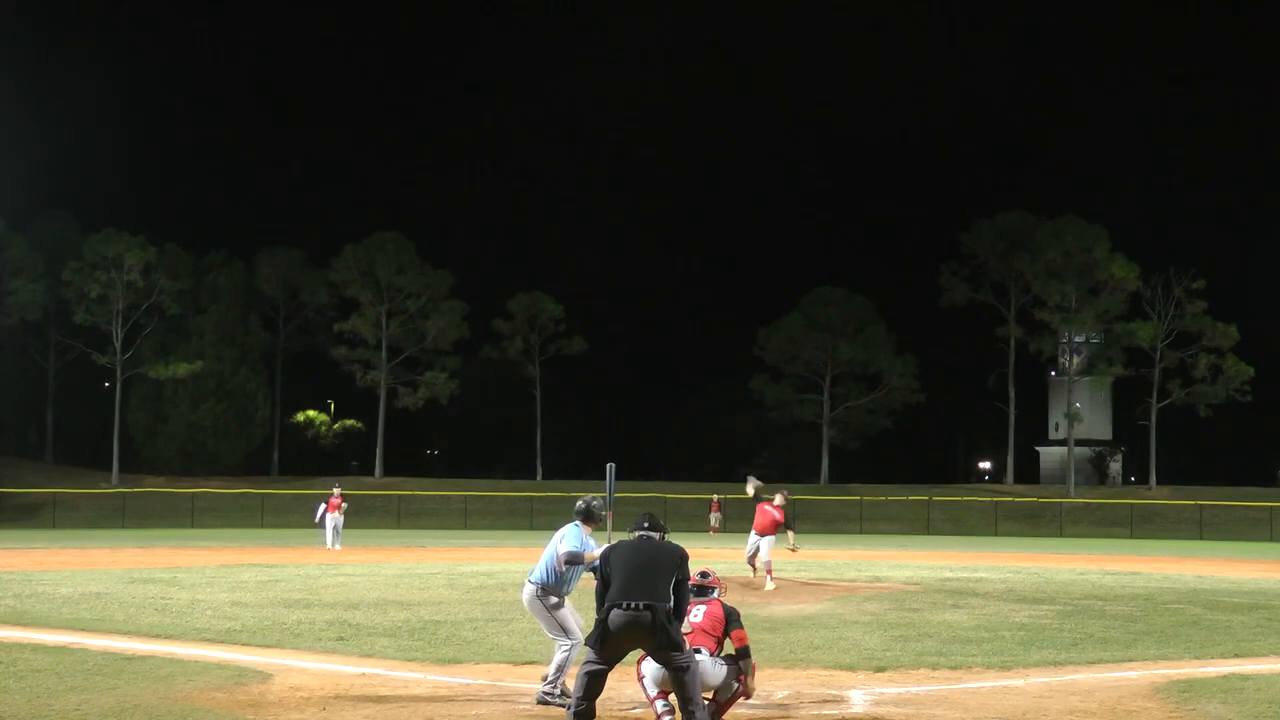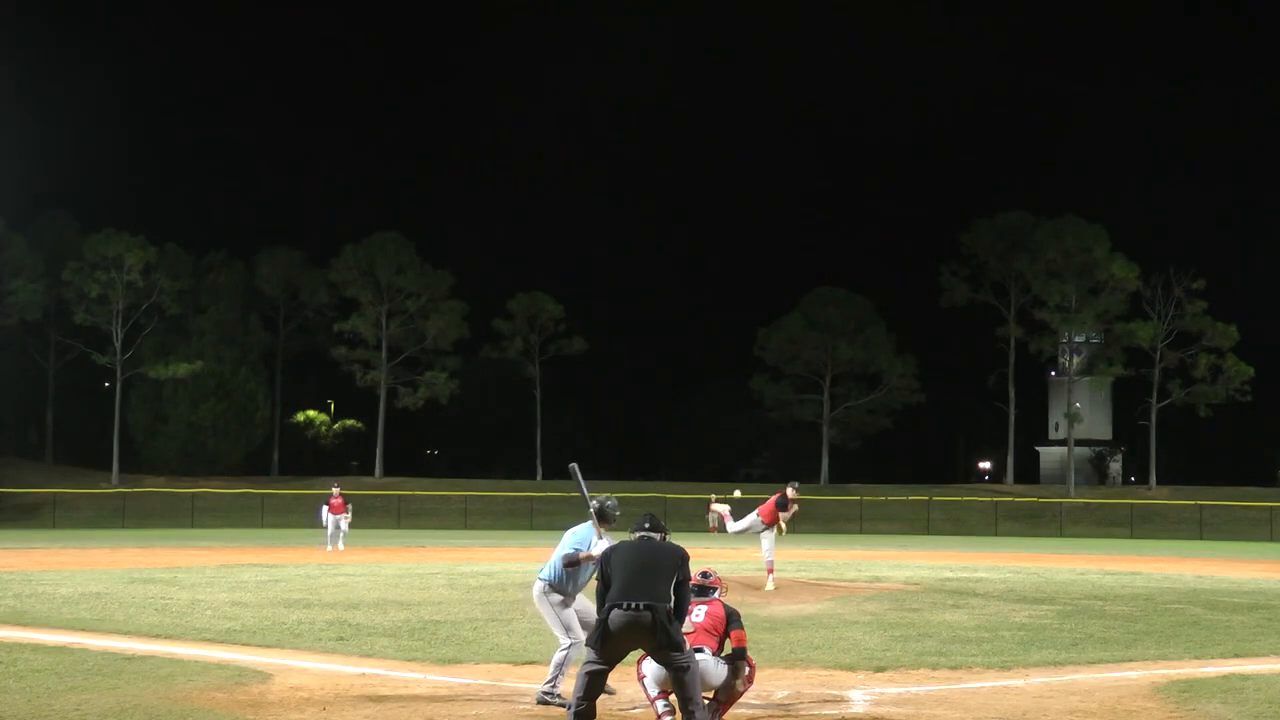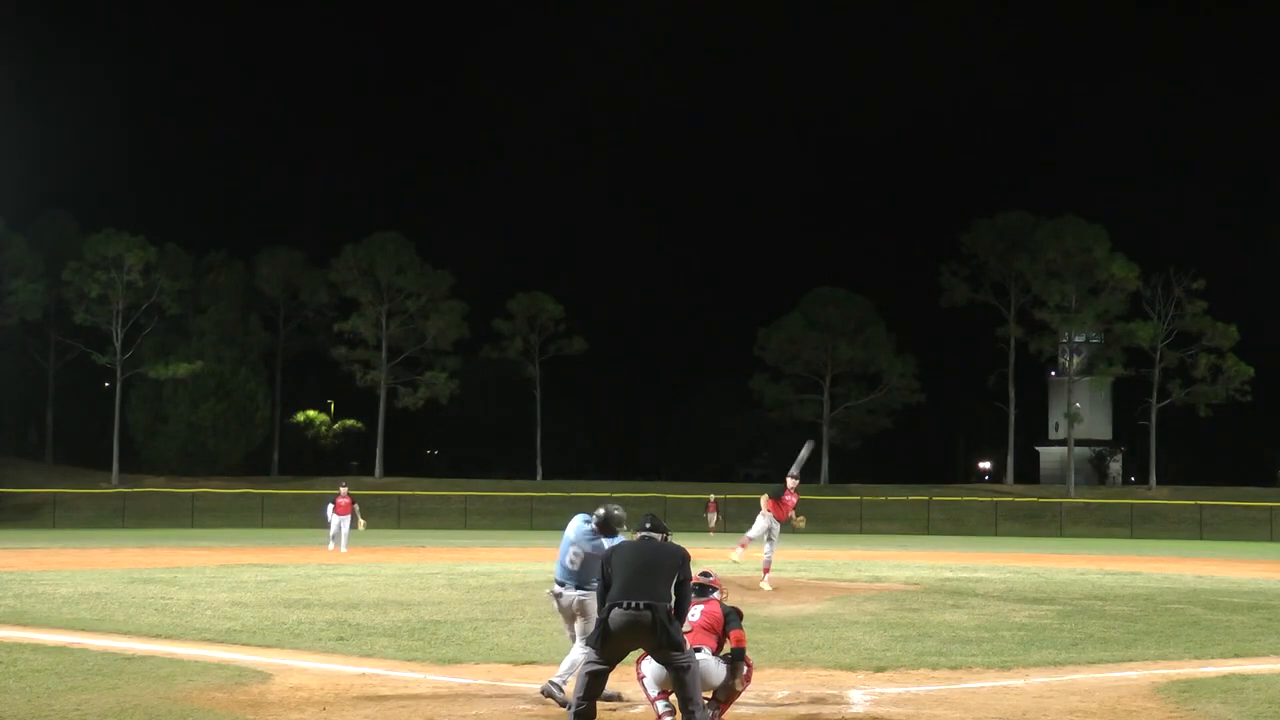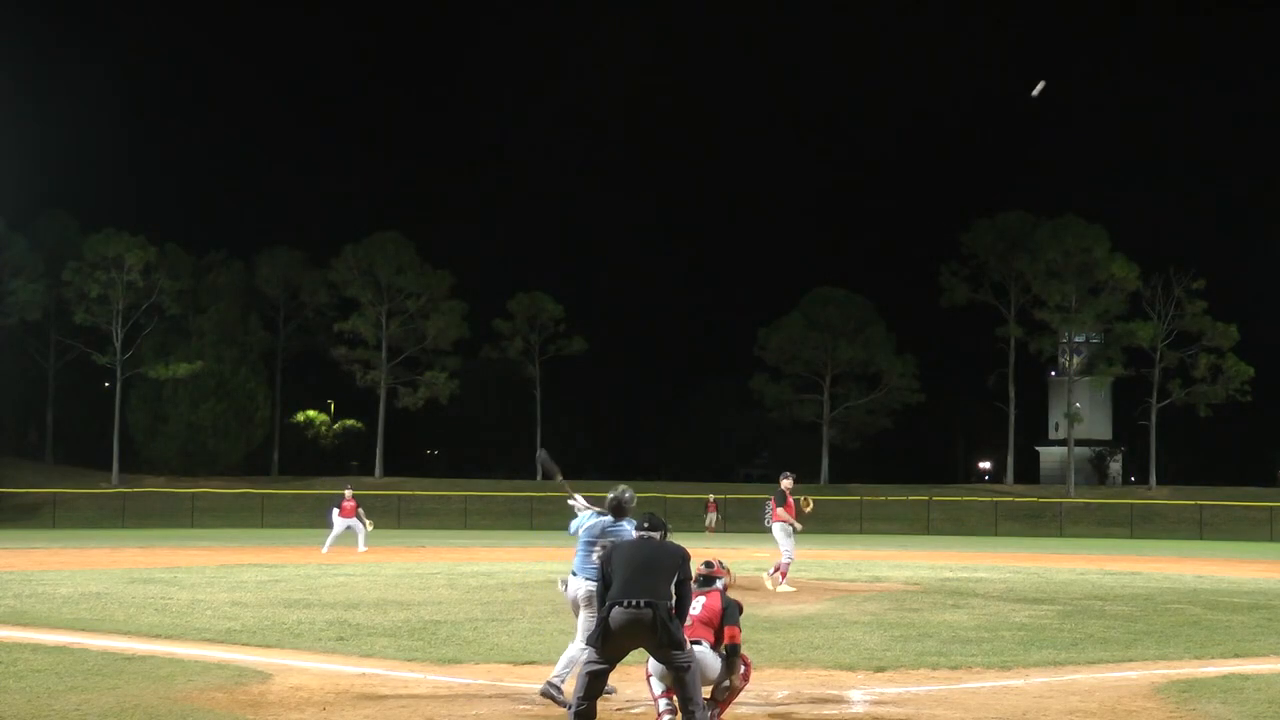
dt=0.3s
person 1, frame 1
left shoulder: (589, 540)
right shoulder: (574, 532)
right elbow: (568, 558)
right wrist: (597, 555)
left hip: (554, 593)
right hip: (540, 593)
left knee: (567, 636)
right knee: (573, 640)
left ankle: (553, 676)
right ankle: (548, 692)
person 1, frame 2
left shoulder: (601, 539)
right shoulder: (582, 533)
right elbow: (566, 560)
right wrist: (592, 554)
left hip: (567, 592)
right hip: (549, 591)
left knee: (597, 626)
right knee: (573, 639)
right ankle: (548, 692)
person 1, frame 3
left shoulder: (578, 520)
right shoulder: (608, 546)
left hip: (560, 592)
right hip: (583, 597)
left knee: (579, 642)
right knee: (582, 646)
right ankle: (556, 684)
person 1, frame 4
left shoulder: (588, 519)
right shoulder: (629, 529)
left elbow: (573, 528)
left hip: (574, 584)
right hip: (596, 590)
right knee: (582, 642)
right ankle: (554, 683)
person 2, frame 1
left shoulder: (611, 551)
right shoulder: (676, 552)
left elbow: (601, 596)
right elbow: (682, 597)
left wrist: (605, 624)
right wrist: (674, 628)
left hip: (616, 617)
right hip: (656, 619)
left knee: (593, 665)
right knee: (683, 665)
person 2, frame 2
left shoulder: (612, 552)
right shoulder: (677, 553)
left elbow: (601, 595)
right elbow: (683, 597)
left wrist: (605, 625)
right wrist: (674, 628)
left hip: (617, 617)
right hip: (656, 619)
left knee: (593, 666)
right knee: (684, 665)
person 2, frame 3
left shoulder: (613, 551)
right shoulder: (678, 553)
left elbow: (602, 594)
right elbow: (684, 597)
left wrist: (606, 625)
right wrist: (675, 627)
left hip: (617, 617)
right hip: (656, 618)
left knee: (594, 665)
right knee: (684, 664)
person 2, frame 4
left shoulder: (613, 550)
right shoulder: (677, 552)
left elbow: (602, 594)
right elbow: (684, 595)
left wrist: (606, 623)
right wrist: (676, 627)
left hip: (617, 615)
right hip: (656, 616)
left knee: (594, 665)
right knee: (684, 664)
person 3, frame 1
right shoulder: (724, 609)
right elbow: (740, 642)
right wrist: (749, 678)
left hip: (661, 667)
right hip: (700, 666)
left knee: (644, 664)
right knee: (744, 666)
person 3, frame 2
right shoulder: (725, 610)
right elbow: (739, 643)
right wrist: (739, 679)
right hip: (703, 666)
left knee: (645, 663)
right knee: (746, 666)
person 3, frame 3
right shoulder: (725, 610)
right elbow: (738, 644)
right wrist: (737, 679)
left hip: (664, 667)
right hip: (702, 665)
left knee: (644, 663)
right knee: (744, 665)
person 3, frame 4
right shoulder: (726, 602)
right elbow: (732, 640)
right wrist: (734, 675)
right hip: (699, 657)
left knee: (654, 668)
right knee: (741, 665)
